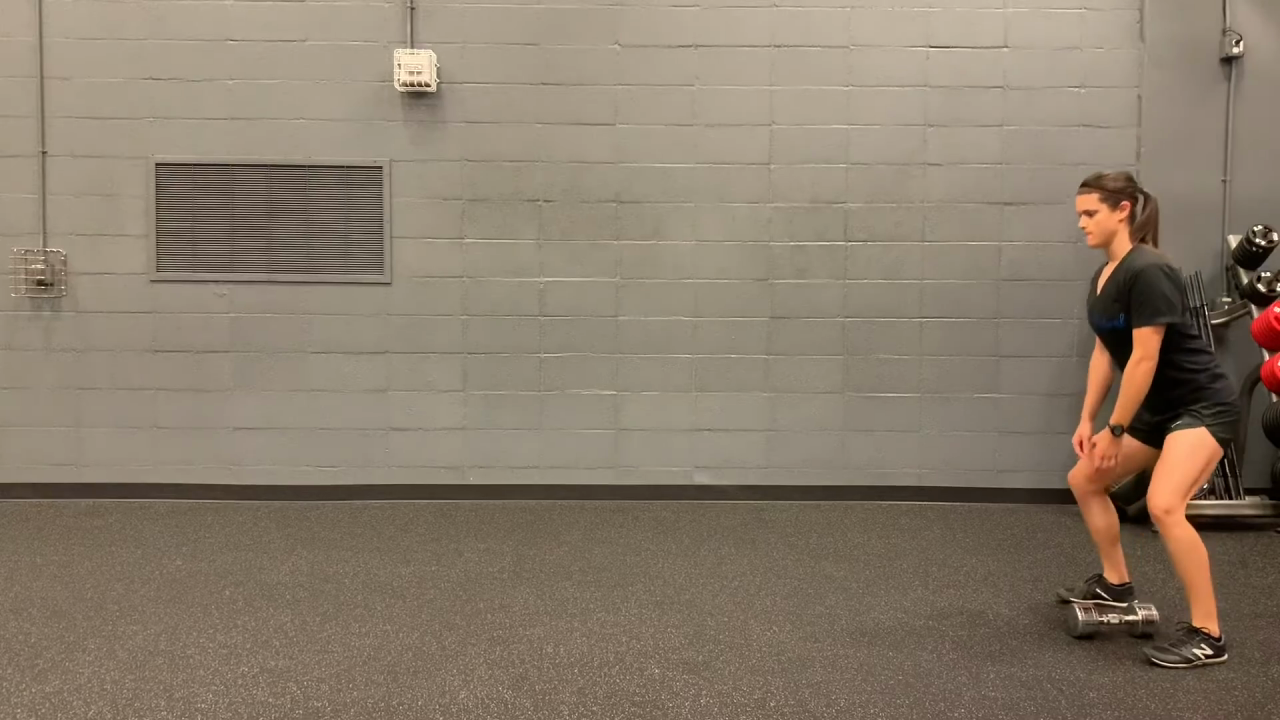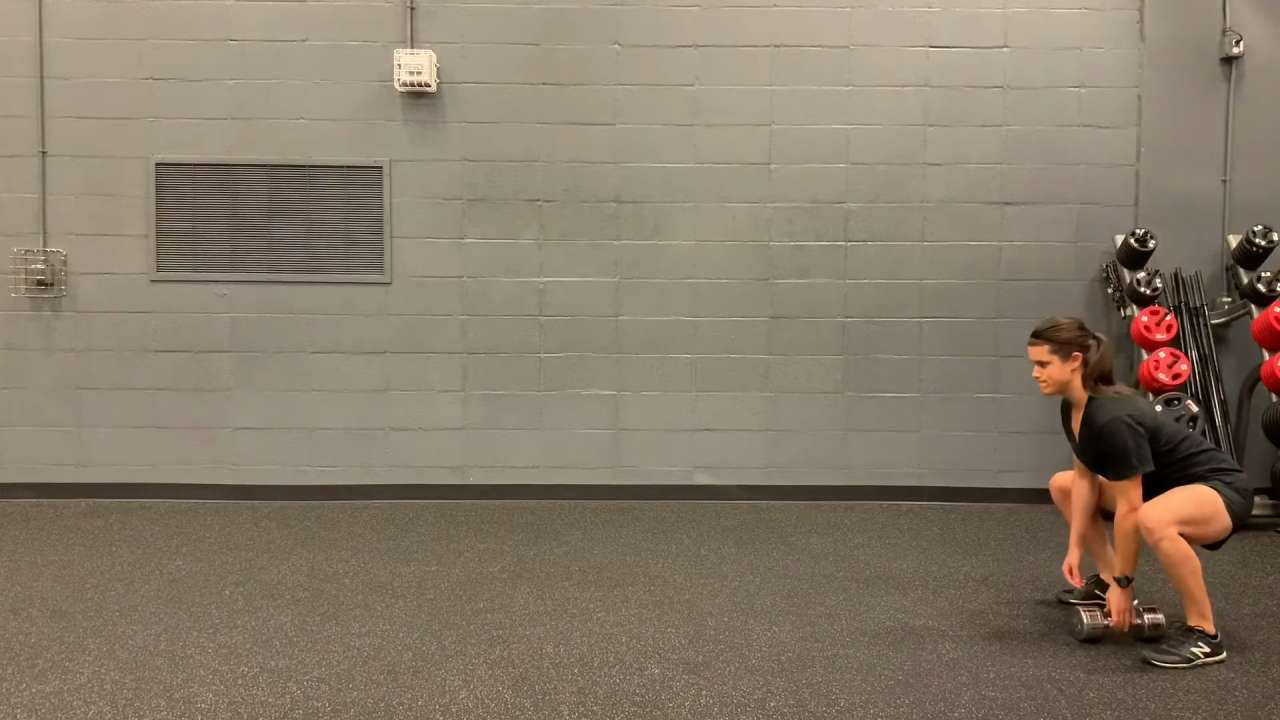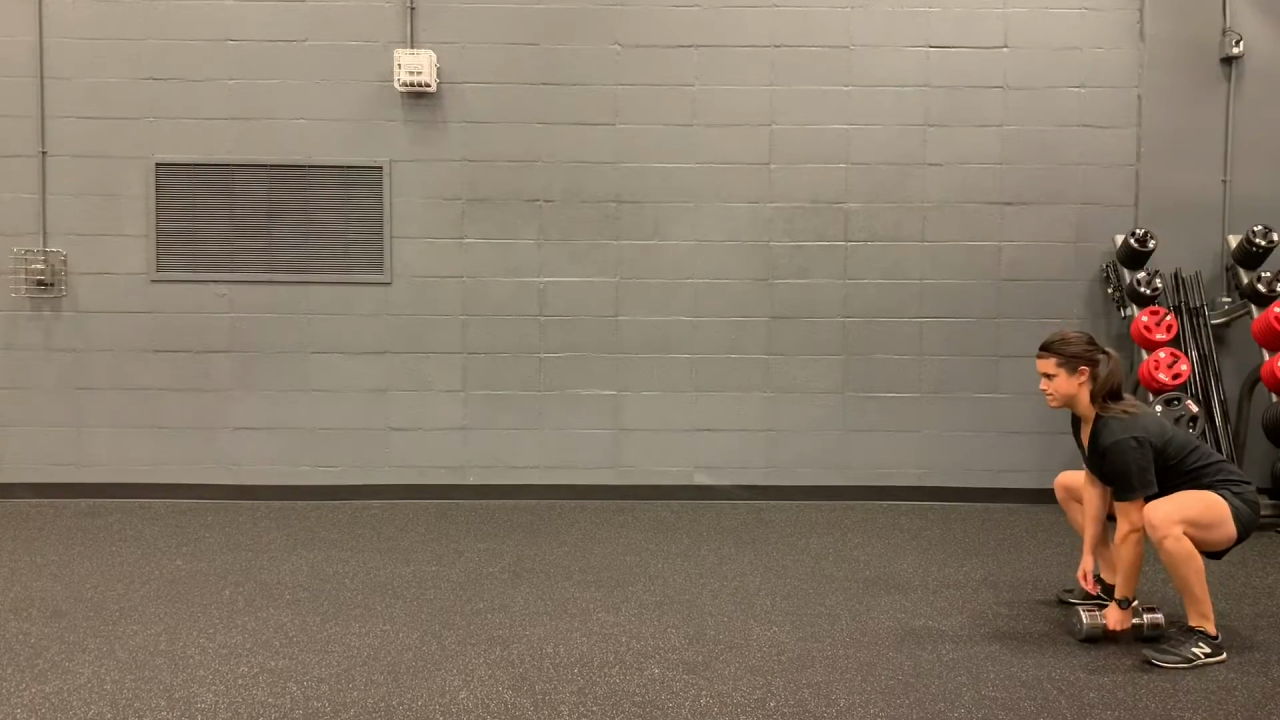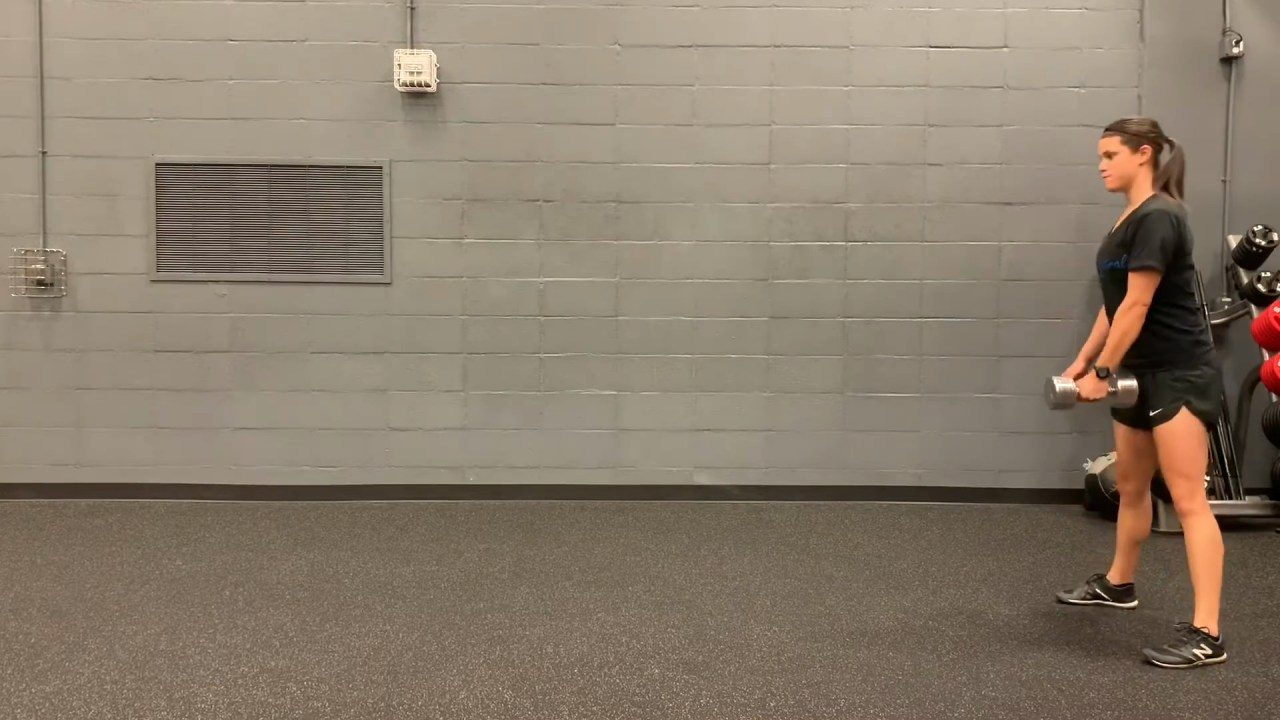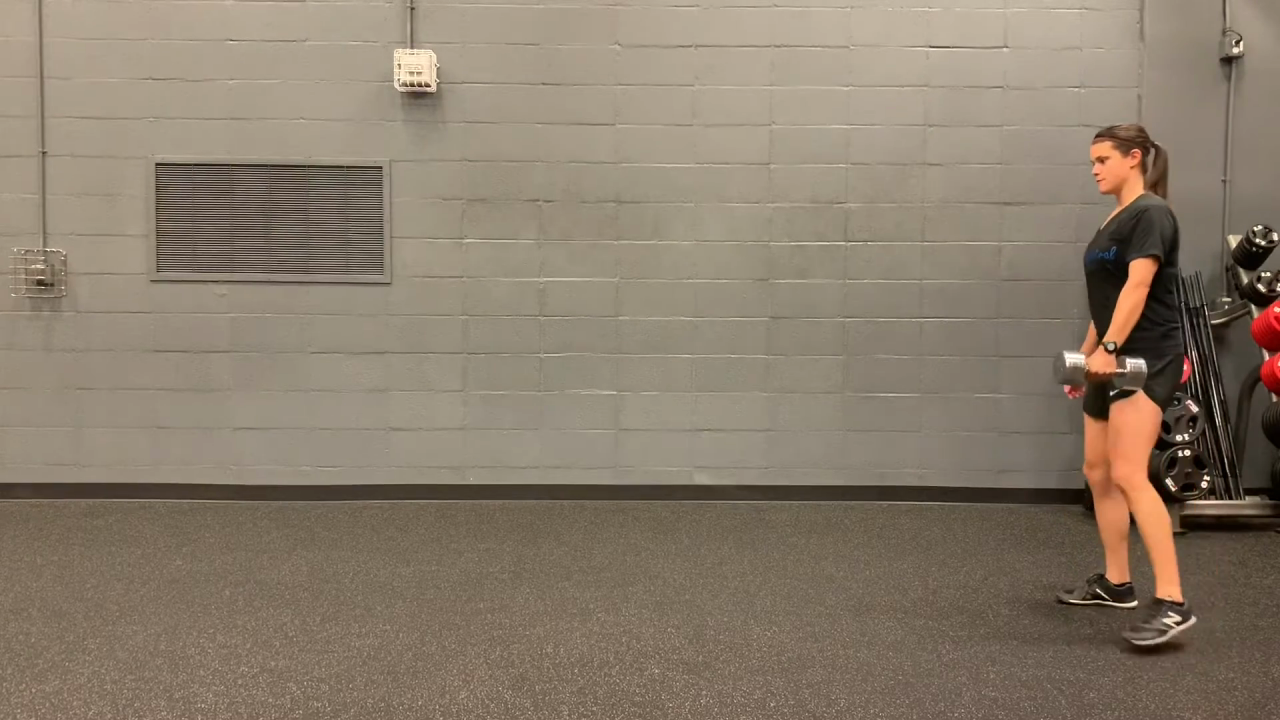
dt=1s
person 1, frame 1
left shoulder: (1148, 271)
right shoulder: (1103, 276)
left elbow: (1145, 359)
right elbow: (1104, 351)
left wrist: (1115, 433)
right wrist: (1087, 420)
left hip: (1202, 404)
right hip: (1157, 407)
left knee: (1163, 504)
right knee: (1084, 479)
left ankle: (1207, 634)
right ankle: (1115, 584)
person 1, frame 2
left shoulder: (1114, 419)
right shoulder: (1073, 408)
left elbow: (1130, 510)
right elbow: (1085, 477)
left wrist: (1123, 585)
right wrist: (1075, 547)
left hip: (1220, 489)
right hip: (1165, 486)
left knee: (1153, 520)
right knee: (1061, 485)
left ankle: (1203, 634)
right ankle: (1105, 583)
person 1, frame 3
left shoulder: (1121, 436)
right shoulder: (1085, 418)
left elbow: (1130, 528)
right elbow: (1095, 483)
left wrist: (1122, 604)
right wrist: (1089, 553)
left hip: (1228, 502)
right hip: (1174, 492)
left knee: (1158, 518)
right knee: (1066, 485)
left ankle: (1204, 634)
right ankle: (1108, 582)
person 1, frame 4
left shoulder: (1158, 217)
right shoulder: (1130, 219)
left elbow: (1136, 305)
right elbow: (1114, 304)
left wrist: (1101, 373)
right wrist: (1083, 359)
left hip: (1180, 374)
right hip: (1141, 373)
left knee: (1187, 499)
right knee: (1130, 489)
left ankle: (1206, 633)
right ankle: (1118, 584)
person 1, frame 5
left shoulder: (1151, 214)
right shoulder: (1114, 220)
left elbow: (1137, 289)
left wrist: (1109, 347)
right wrist: (1087, 356)
left hip: (1146, 361)
right hip: (1115, 361)
left knee: (1127, 475)
right knee: (1098, 475)
left ankle: (1171, 602)
right ankle: (1116, 581)
